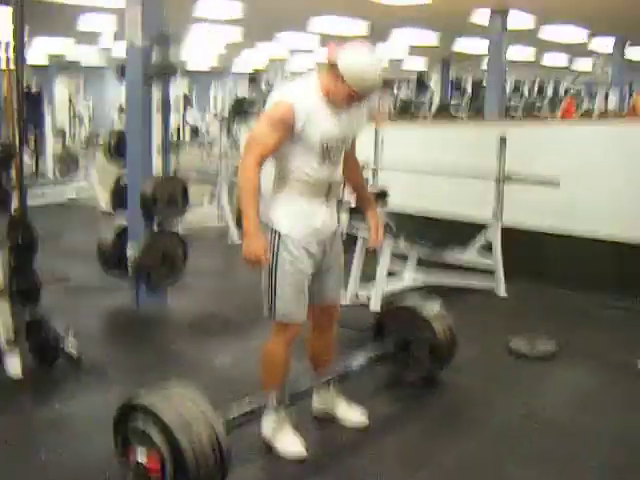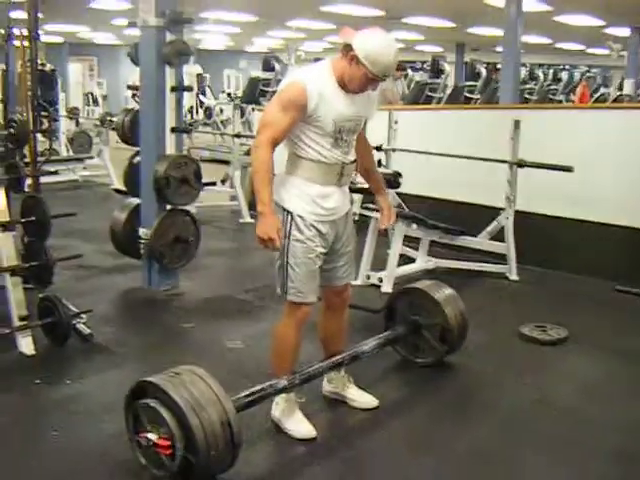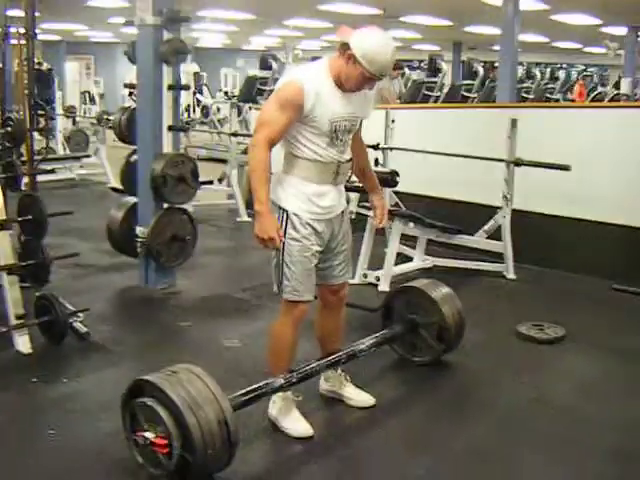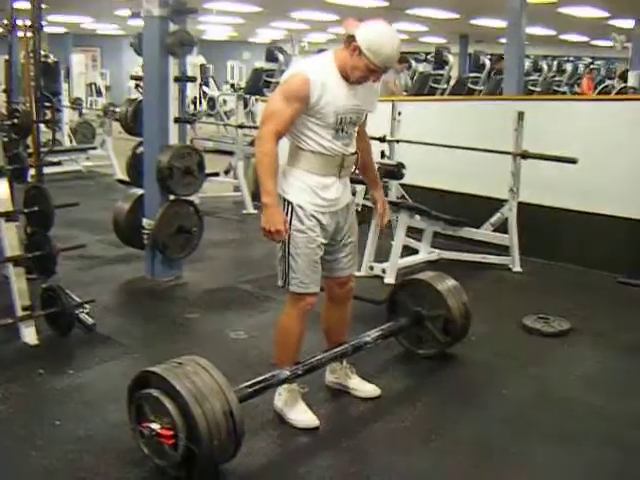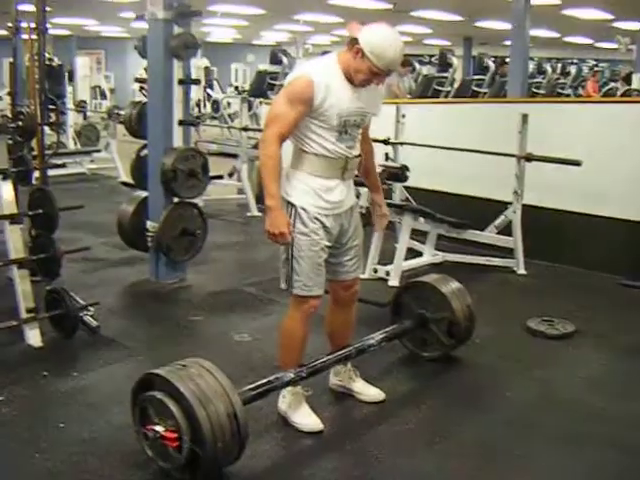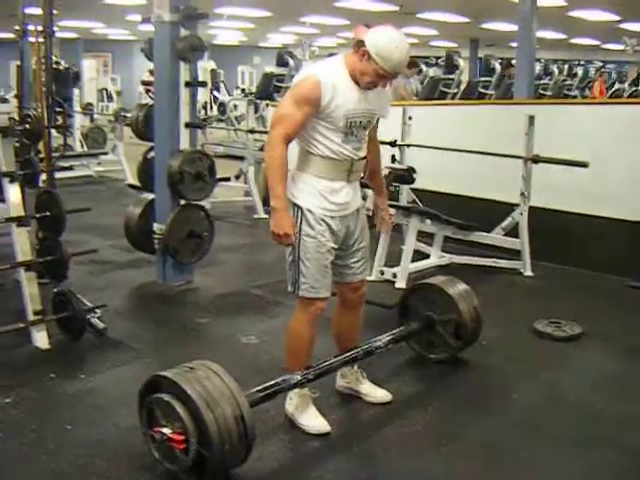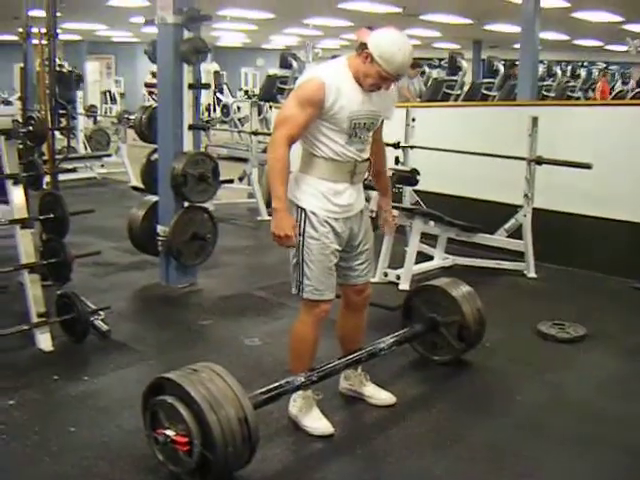
dt=0.1s
person 1, frame 1
left shoulder: (352, 109)
right shoulder: (290, 103)
right elbow: (250, 162)
left wrist: (370, 207)
right wrist: (251, 230)
left hip: (327, 224)
right hip: (291, 226)
left knee: (327, 314)
right knee: (288, 325)
left ankle: (325, 395)
right ankle: (273, 417)
person 1, frame 2
left shoulder: (366, 93)
right shoulder: (304, 86)
right elbow: (263, 145)
left wrist: (381, 192)
right wrist: (265, 212)
left hip: (340, 207)
right hip: (302, 209)
left knee: (339, 297)
right knee: (299, 306)
left ankle: (336, 379)
right ankle: (284, 401)
person 1, frame 3
left shoulder: (361, 93)
right shoulder: (300, 85)
right elbow: (260, 144)
left wrist: (375, 191)
right wrist: (263, 211)
left hip: (336, 206)
right hip: (298, 207)
left knee: (335, 295)
right knee: (295, 305)
left ankle: (333, 377)
right ankle: (280, 399)
person 1, frame 4
left shoulder: (367, 85)
right shoulder: (306, 78)
right elbow: (266, 137)
left wrist: (376, 188)
right wrist: (270, 204)
left hip: (341, 198)
right hip: (303, 200)
left knee: (342, 288)
right knee: (301, 298)
left ankle: (338, 369)
right ankle: (286, 391)
person 1, frame 5
left shoulder: (371, 88)
right shoulder: (310, 79)
right elbow: (270, 140)
left wrist: (376, 192)
right wrist: (274, 207)
left hip: (345, 201)
right hip: (307, 203)
left knee: (347, 291)
right knee: (305, 301)
left ankle: (342, 372)
right ankle: (290, 394)
person 1, frame 6
left shoulder: (379, 90)
right shoulder: (317, 81)
right elbow: (277, 140)
left wrist: (381, 195)
right wrist: (279, 207)
left hip: (351, 202)
right hip: (312, 204)
left knee: (354, 292)
right knee: (312, 303)
left ankle: (349, 374)
right ankle: (296, 396)
person 1, frame 7
left shoulder: (383, 92)
right shoulder: (321, 82)
right elbow: (280, 141)
left wrist: (385, 196)
right wrist: (280, 208)
left hip: (355, 204)
right hip: (316, 206)
left knee: (359, 295)
right knee: (316, 306)
left ankle: (353, 376)
right ankle: (300, 398)
